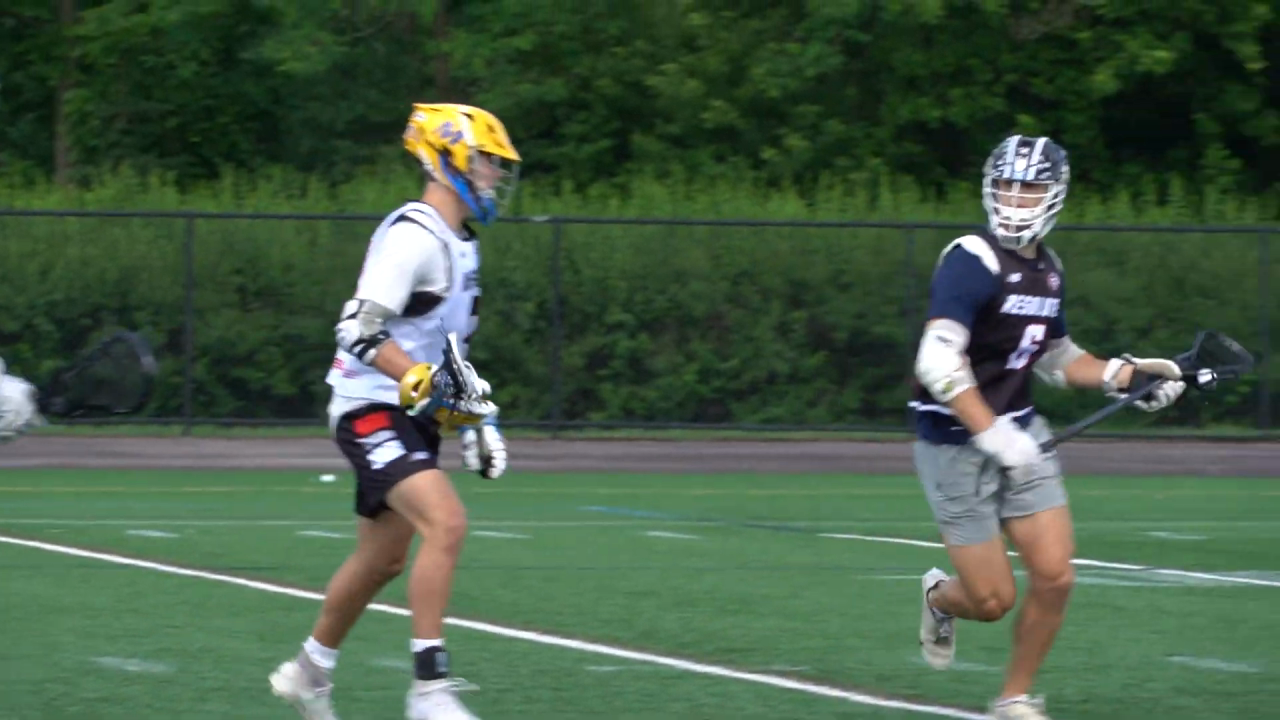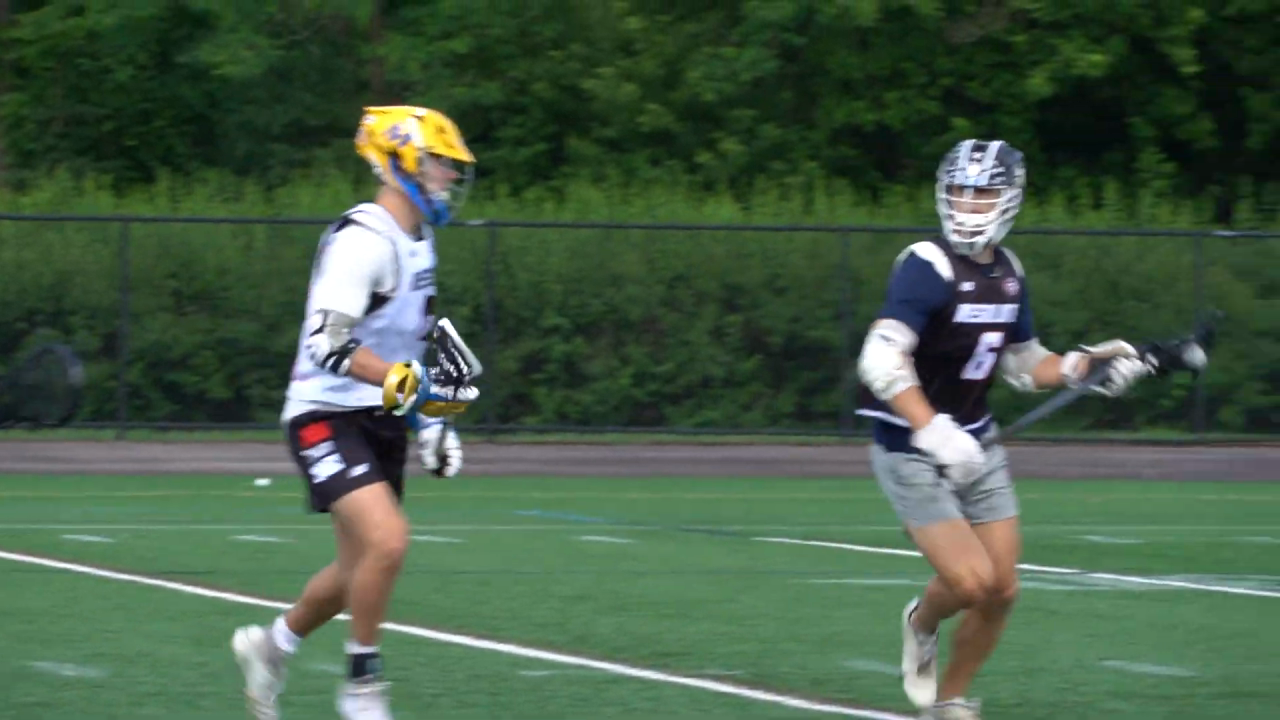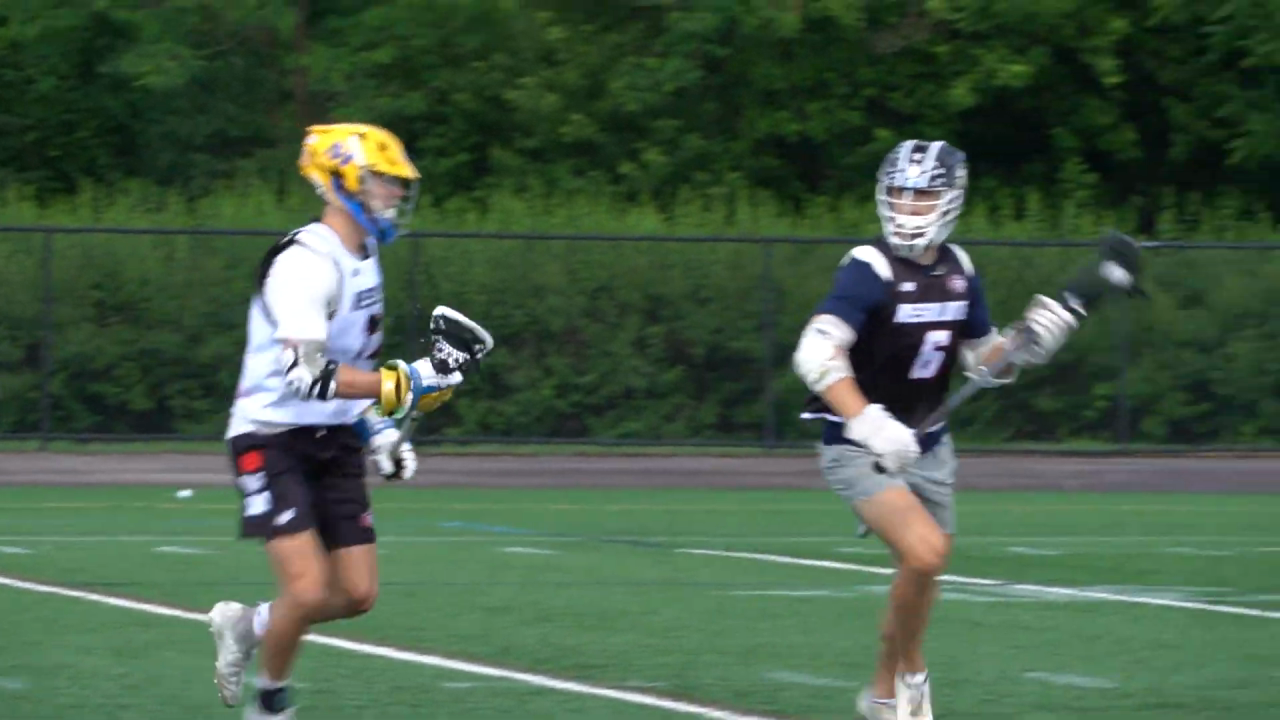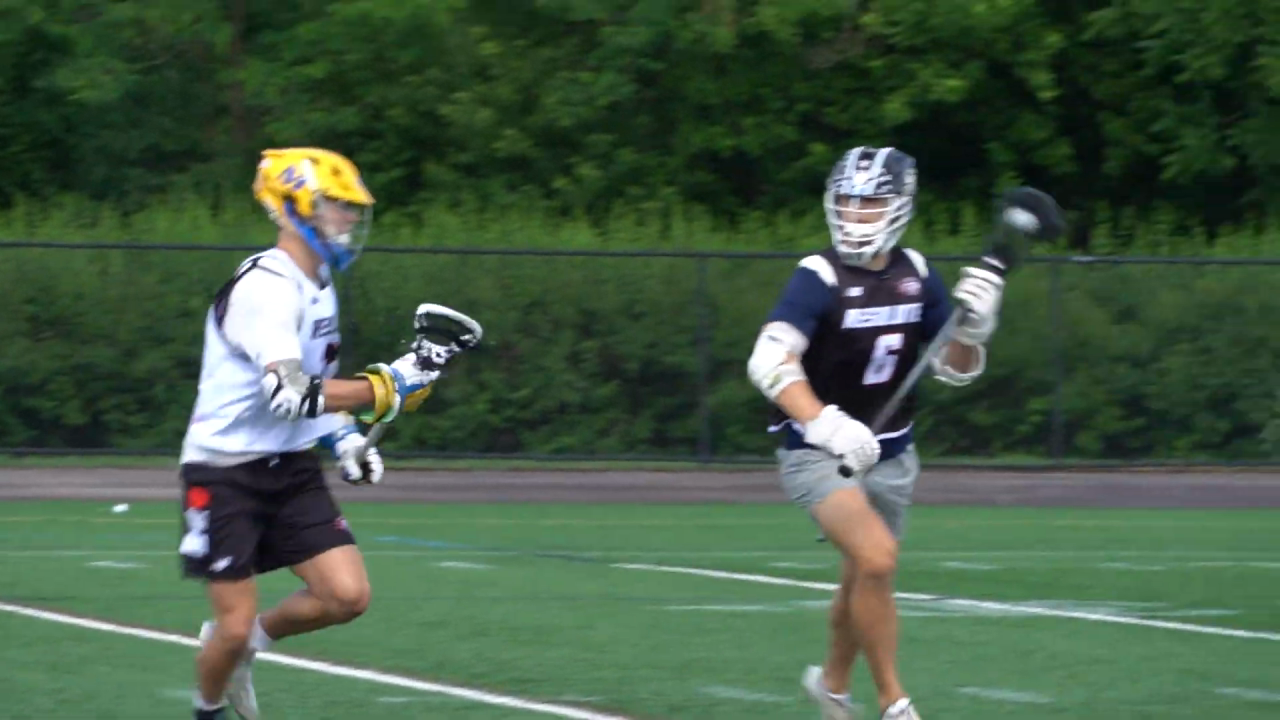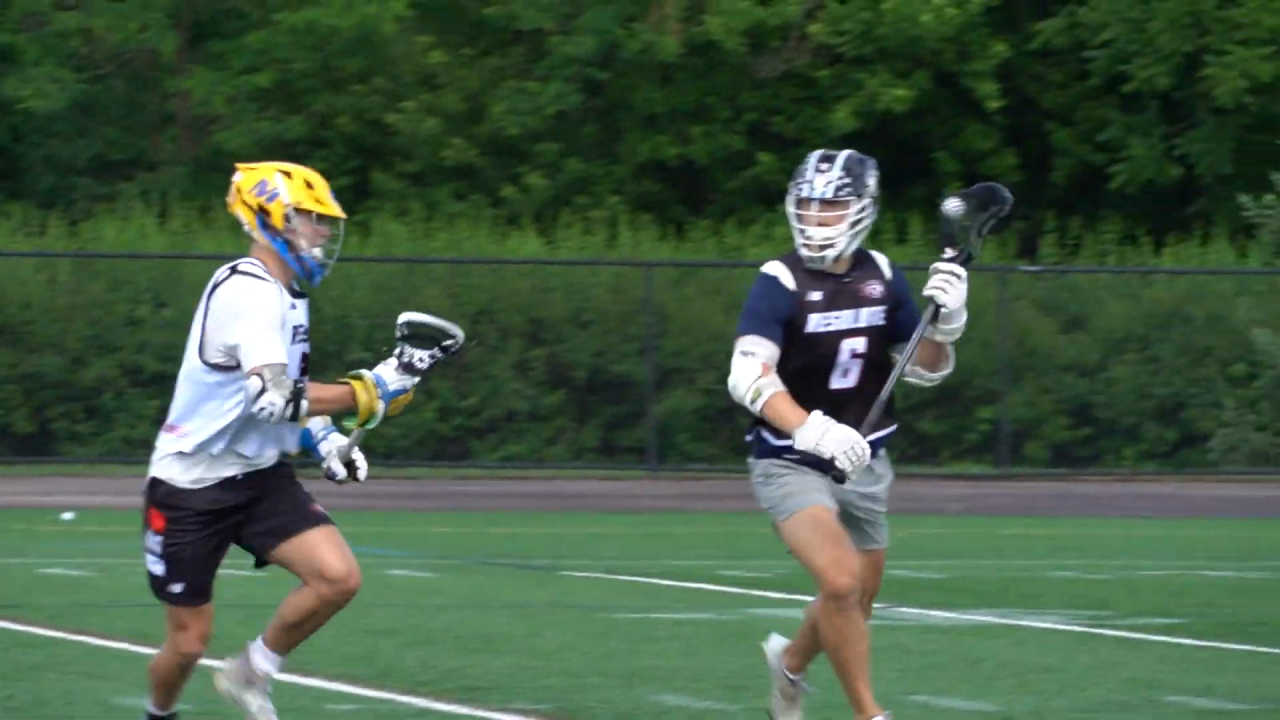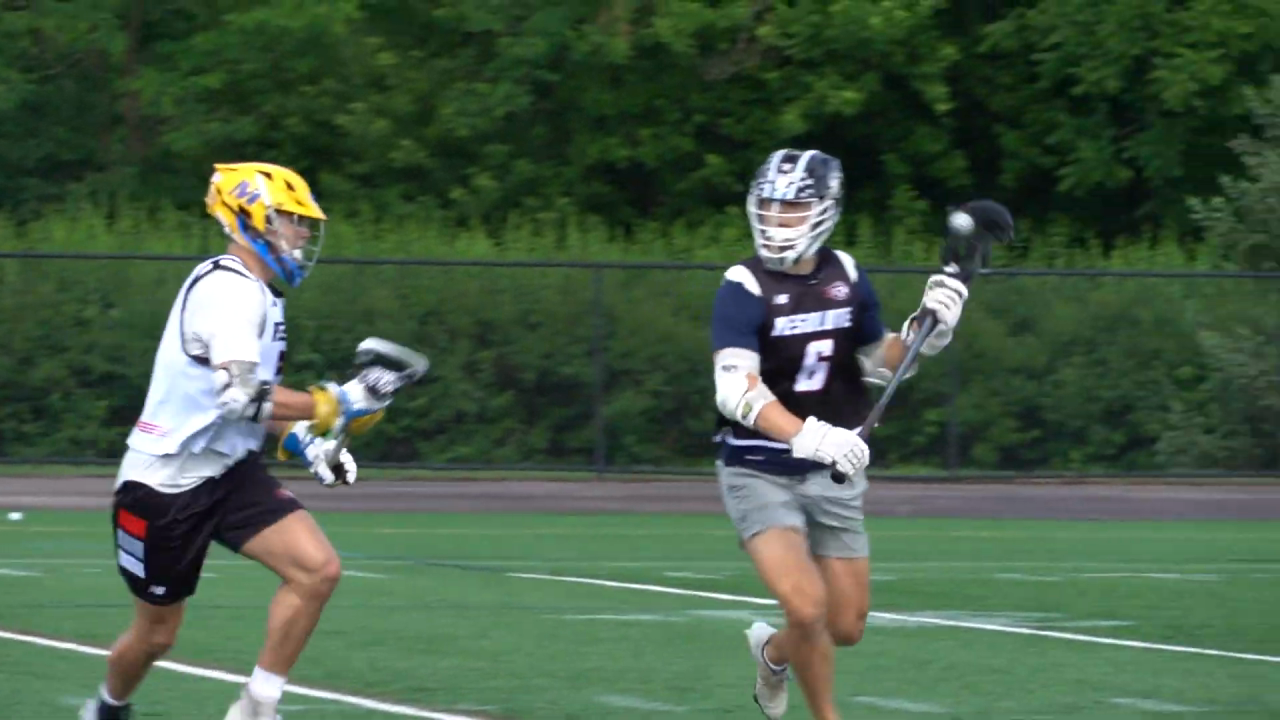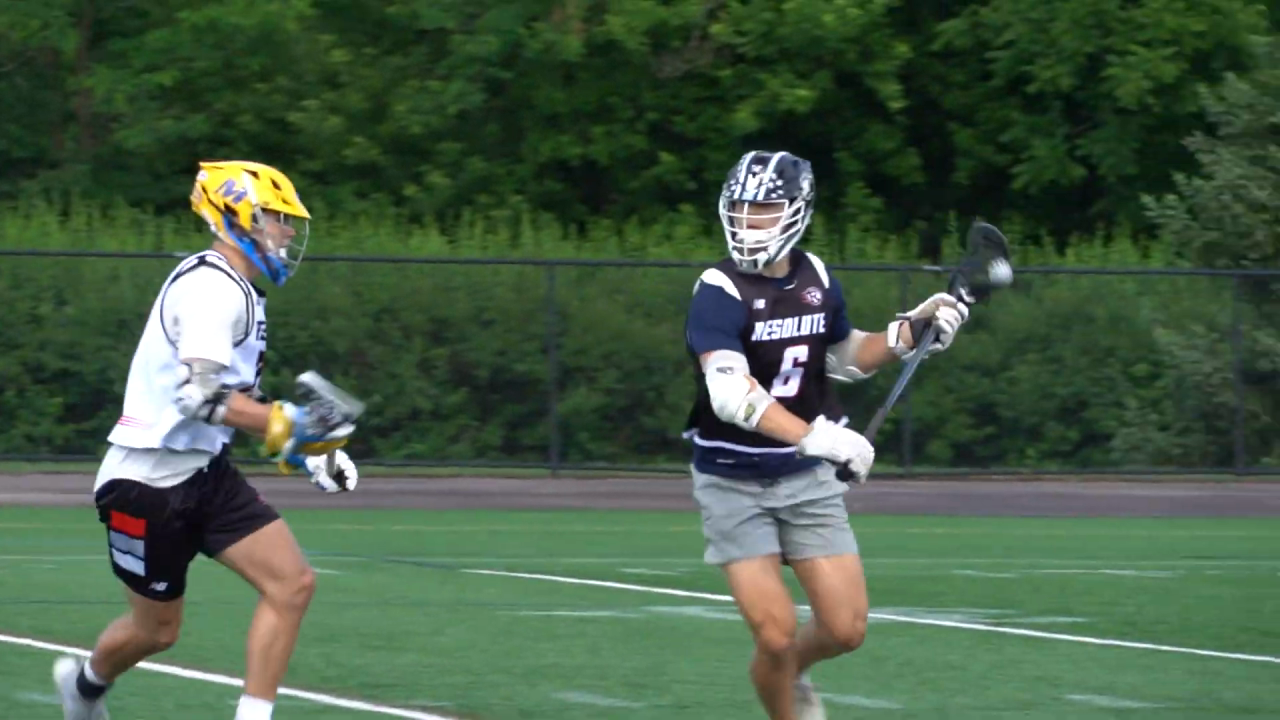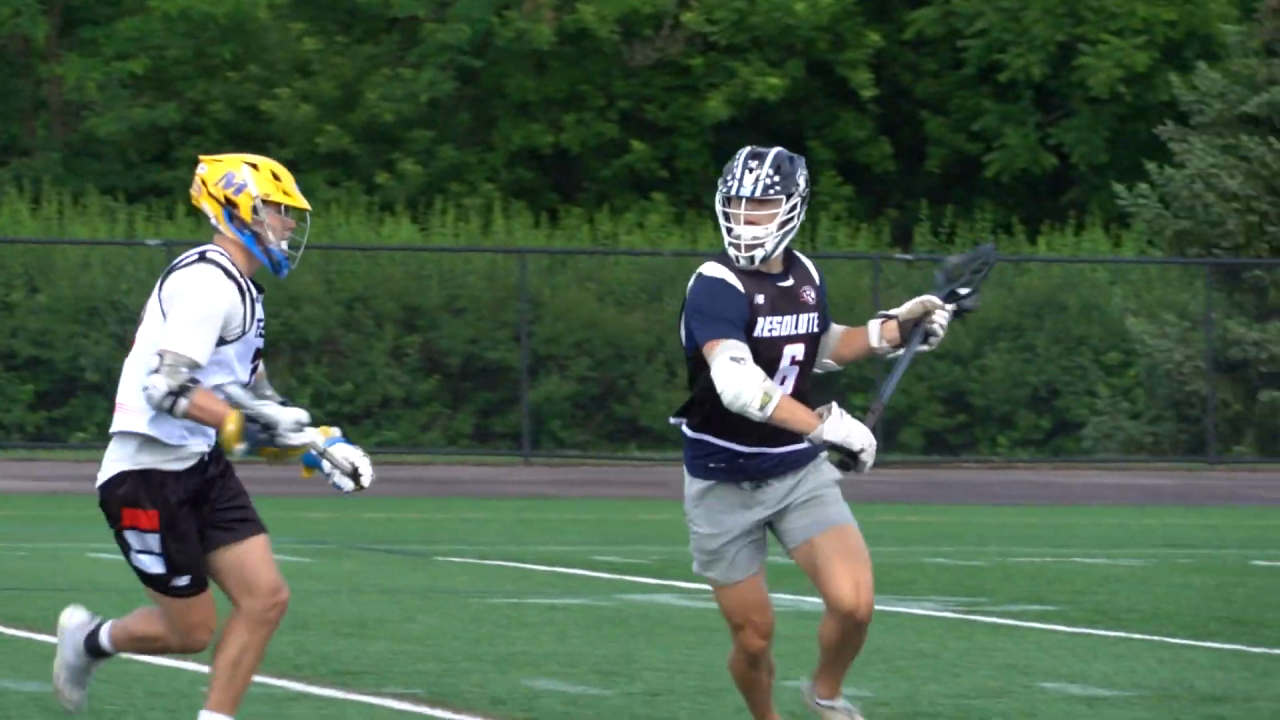
dt=0.1s
person 1, frame 1
left shoulder: (460, 242)
right shoulder: (411, 235)
right elbow: (360, 332)
left wrist: (477, 417)
right wrist: (424, 386)
left hip: (413, 416)
right hip: (373, 411)
left knee: (380, 555)
right knee: (446, 526)
person 1, frame 2
left shoulder: (417, 242)
right shoulder: (362, 238)
right elbow: (328, 342)
left wrist: (428, 415)
right wrist: (407, 387)
left hip: (377, 420)
right hip: (326, 415)
left knee: (360, 568)
right knee: (387, 542)
left ankle: (270, 647)
person 1, frame 3
left shoulder: (363, 260)
right shoulder: (304, 261)
right elbow: (306, 372)
left wrist: (376, 426)
right wrist: (399, 386)
left hip: (334, 443)
right hip: (271, 440)
left knee: (355, 592)
right knee: (308, 588)
left ankle: (246, 626)
person 1, frame 4
left shoulder: (317, 283)
right shoulder: (263, 287)
right elbow: (288, 393)
left wrist: (339, 436)
right wrist: (387, 387)
left hip: (290, 466)
right hip: (224, 468)
left knee: (348, 596)
right knee: (232, 628)
left ankle: (248, 640)
person 1, frame 5
left shoulder: (286, 292)
right shoulder: (246, 292)
right elbow: (276, 396)
left wrist: (319, 438)
right wrist: (370, 390)
left hip: (260, 475)
right hip: (191, 482)
left knee: (340, 578)
right knee: (188, 640)
left ankle: (251, 671)
person 1, frame 6
left shoulder: (259, 293)
right shoulder: (224, 288)
right elbow: (238, 395)
left wrist: (307, 443)
right wrist: (331, 408)
left hip: (230, 472)
right hip: (164, 482)
left knee: (319, 569)
right knee: (157, 635)
person 1, frame 7
left shoulder: (242, 295)
right shoulder: (210, 284)
right elbow: (203, 394)
left wrist: (303, 450)
right wrist: (292, 426)
left hip: (206, 470)
right hip: (146, 477)
left knee: (293, 583)
right knee: (157, 625)
person 1, frame 8
left shoulder: (242, 291)
right shoulder: (205, 279)
left elbow: (254, 393)
right elbow: (167, 384)
left wrist: (324, 444)
right wrist: (237, 428)
left hip: (199, 466)
right hip: (148, 470)
left knee: (267, 600)
right knee: (190, 630)
right ankle: (90, 638)
person 2, frame 1
left shoulder: (1048, 267)
right shoulder: (971, 260)
left elbow: (1057, 359)
right elbow: (936, 364)
left wrist: (1128, 374)
right wrist: (993, 435)
left hip: (1019, 437)
right hip: (955, 446)
left knee: (1056, 580)
right knee: (991, 600)
right ankle: (943, 596)
person 2, frame 2
left shoulder: (1009, 272)
right shoulder: (926, 266)
left elbow: (1023, 363)
right elbow: (879, 363)
left wrist: (1087, 365)
right wrist: (935, 434)
left hip: (972, 444)
right hip: (911, 452)
left knee: (999, 590)
right knee: (970, 584)
right ankle: (922, 621)
person 2, frame 3
left shoulder: (959, 268)
right shoulder: (867, 269)
left elbow: (989, 365)
right elbow: (814, 355)
left wrist: (1033, 337)
right wrist: (869, 421)
left hip: (926, 447)
right hip: (858, 448)
left knee: (920, 578)
right knee: (926, 554)
person 2, frame 4
left shoulder: (916, 272)
right shoulder: (817, 277)
left elbow: (958, 368)
right elbow: (768, 363)
left wrist: (975, 320)
right wrist: (826, 423)
left hip: (889, 455)
right hip: (816, 453)
left knee: (865, 585)
right knee: (875, 560)
person 2, frame 5
left shoulder: (881, 273)
right shoulder: (777, 284)
left elbow: (926, 369)
right elbow: (748, 376)
left wrist: (944, 320)
right wrist: (813, 431)
left hip: (858, 465)
right hip: (786, 465)
left knee: (853, 605)
right knee: (842, 587)
left ankle: (789, 663)
person 2, frame 6
left shoulder: (846, 273)
right shoulder: (742, 289)
left elbow: (880, 363)
right elbow: (734, 389)
left wrist: (931, 326)
right wrist: (808, 436)
left hip: (834, 471)
right hip: (758, 473)
left knee: (844, 627)
right knee: (807, 614)
left ankle: (773, 650)
person 2, frame 7
left shoulder: (816, 277)
right shoulder: (717, 293)
left elbow: (843, 357)
right elbow: (731, 394)
left wrist: (912, 328)
right wrist: (816, 436)
left hip: (808, 478)
right hip: (731, 481)
left knee: (845, 630)
right knee: (775, 634)
left ankle: (790, 674)
person 2, frame 8
left shoulder: (804, 275)
right shoulder: (714, 285)
right elbow: (737, 386)
left wrist: (897, 326)
right wrist: (828, 424)
left hip: (800, 472)
right hip: (724, 483)
left knee: (854, 605)
right knee: (755, 640)
